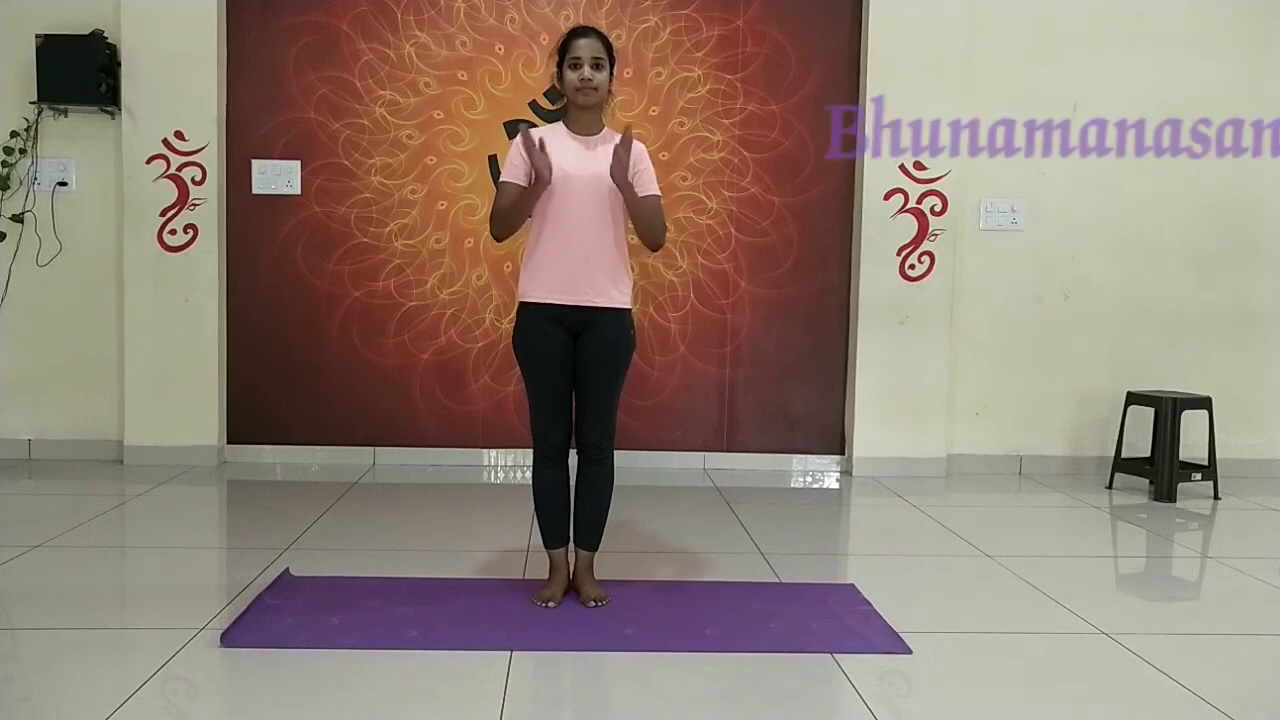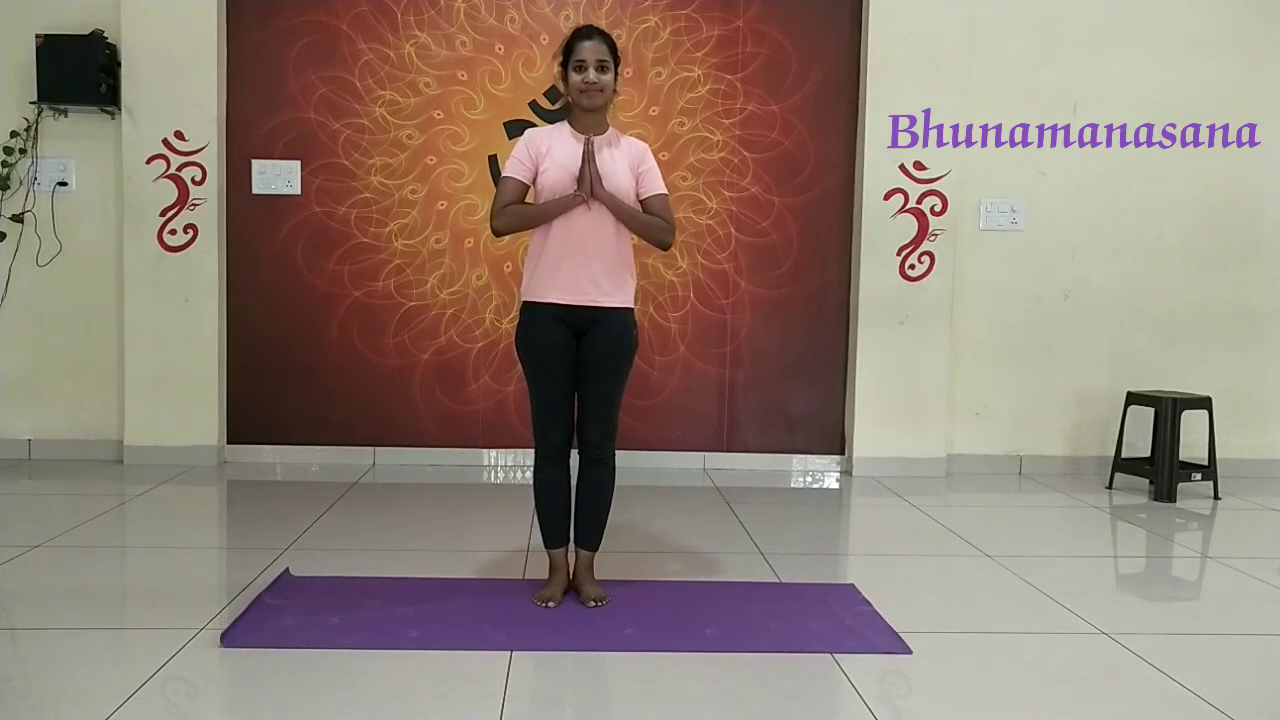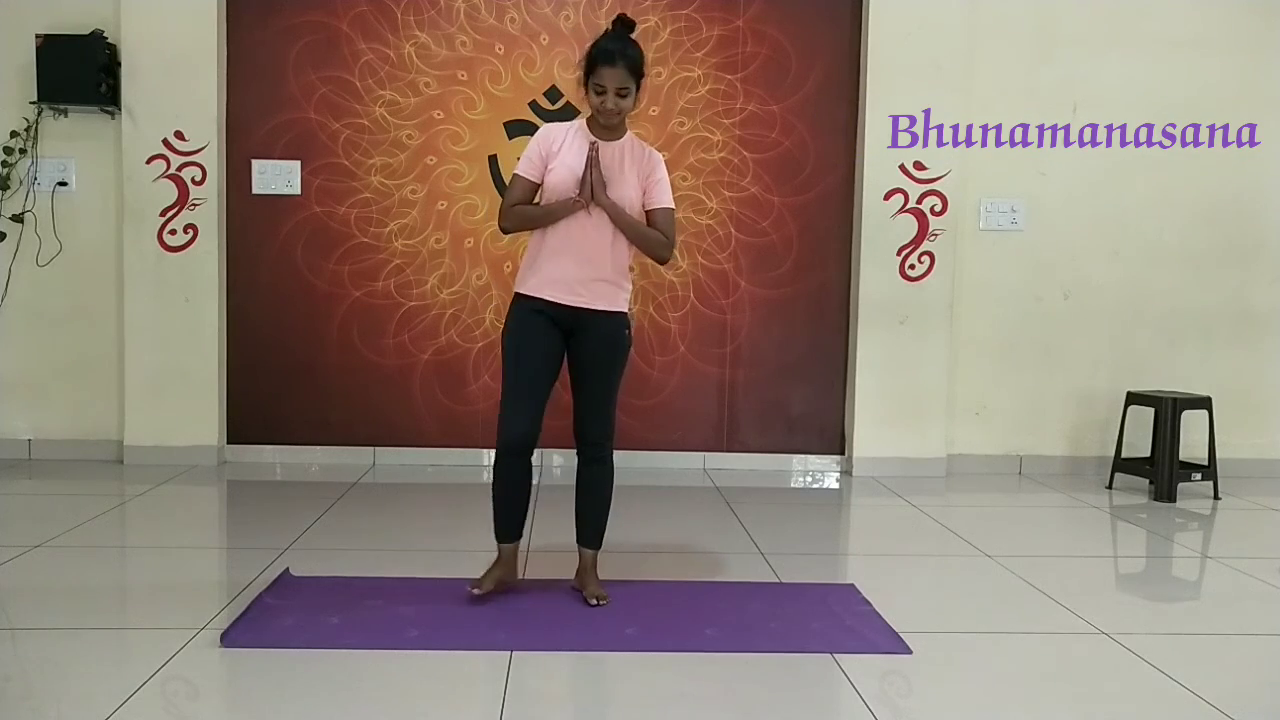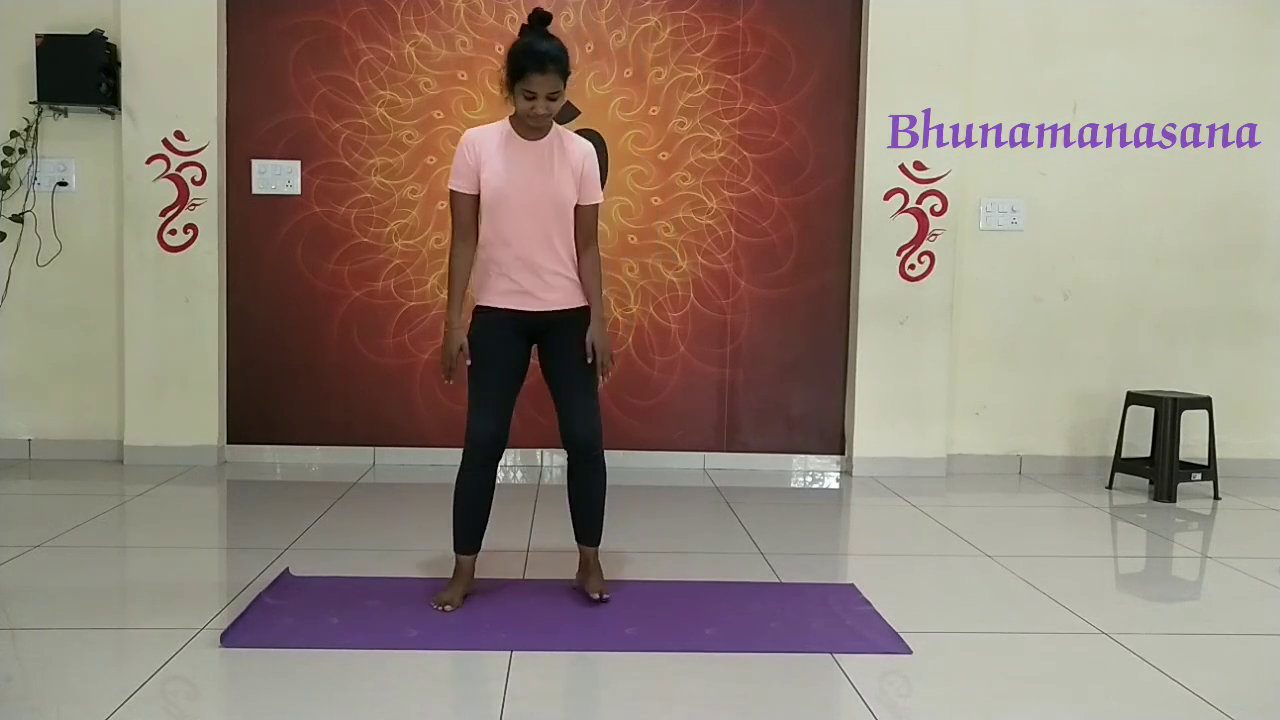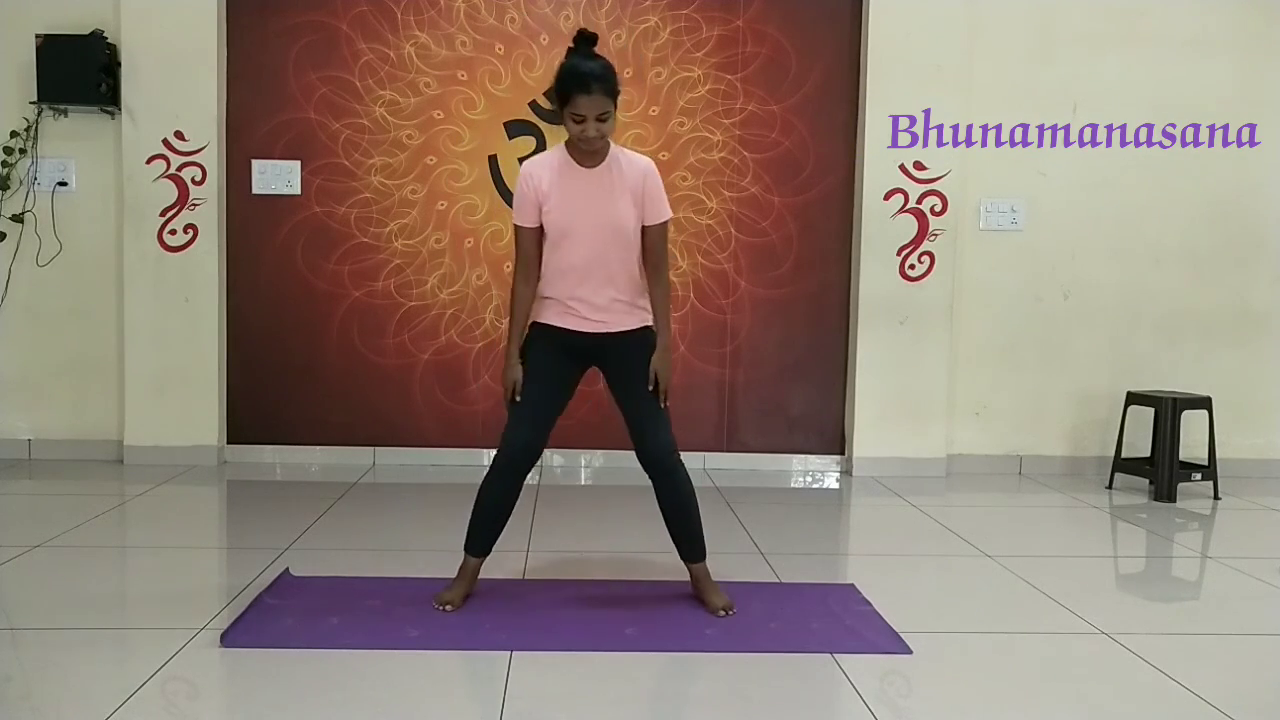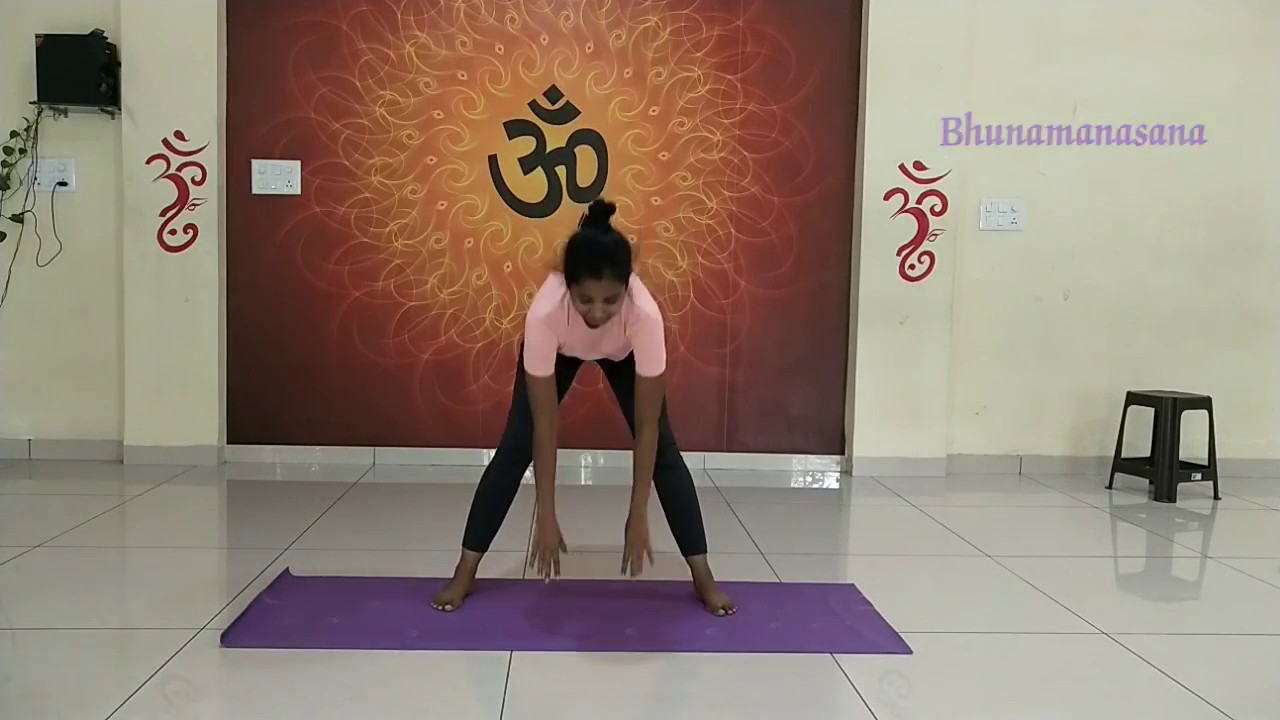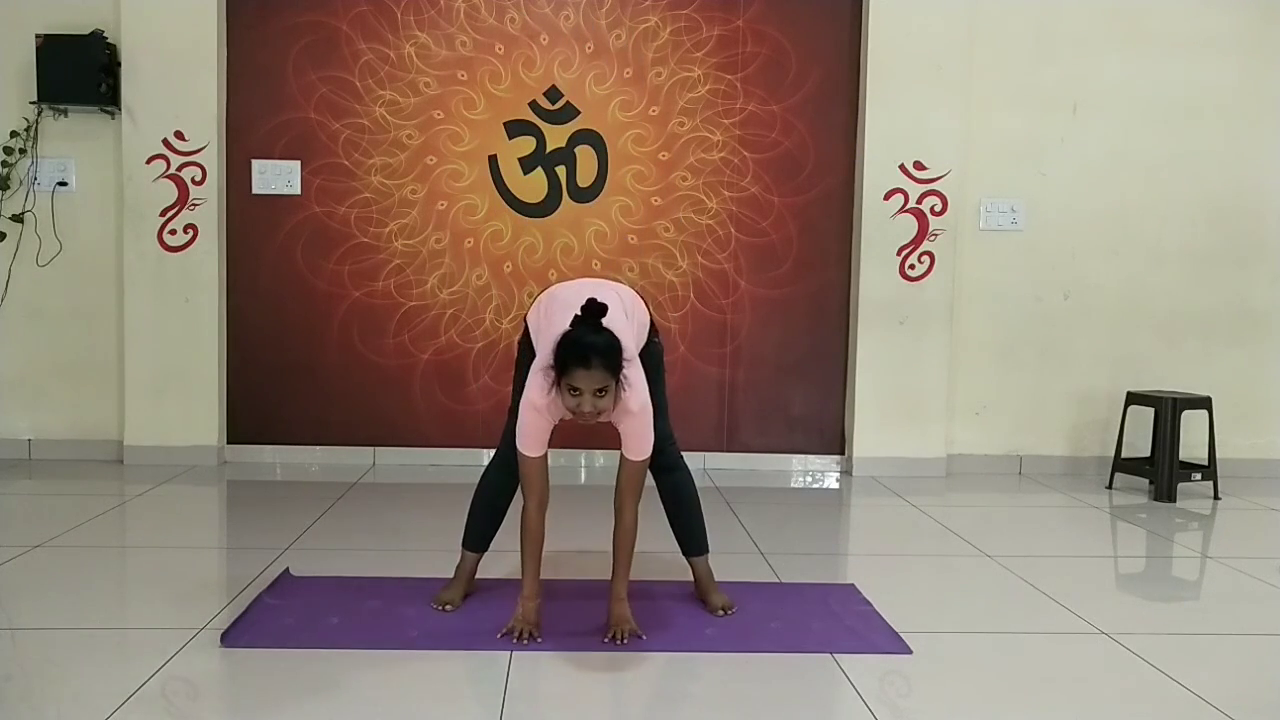
dt=0.5s
person 1, frame 1
left shoulder: (631, 152)
right shoulder: (531, 144)
left elbow: (656, 238)
right elbow: (499, 228)
left wrist: (621, 183)
right wrist: (537, 182)
left hip: (608, 313)
right hip: (542, 310)
left knee: (596, 440)
right knee: (550, 440)
left ankle: (585, 566)
right ankle: (557, 565)
person 1, frame 2
left shoulder: (635, 152)
right shoulder: (536, 142)
left elbow: (665, 234)
right elbow: (501, 220)
left wrist: (604, 195)
right wrist: (573, 197)
left hip: (610, 314)
right hip: (546, 310)
left knee: (598, 441)
right knee: (551, 441)
left ankle: (586, 565)
right ankle: (557, 566)
person 1, frame 3
left shoulder: (648, 161)
right shoulder: (550, 140)
left elbow: (664, 248)
right elbow: (509, 218)
left wrist: (608, 202)
right wrist: (575, 200)
left hip: (604, 316)
right hip: (537, 306)
left knee: (595, 440)
right knee: (515, 434)
left ankle: (588, 566)
right ankle: (505, 557)
person 1, frame 4
left shoulder: (580, 154)
right shoulder: (476, 145)
left elbow: (586, 243)
right elbow: (462, 240)
left wrist: (596, 318)
right wrist: (453, 321)
left hip: (566, 315)
right hip: (497, 315)
left knee: (585, 438)
right knee: (483, 441)
left ankle: (589, 561)
right ankle: (463, 570)
person 1, frame 5
left shoulder: (640, 174)
right shoulder: (536, 175)
left elbow: (657, 267)
right elbow: (526, 271)
left wrist: (664, 344)
right wrist: (513, 352)
left hip: (630, 335)
right hip: (555, 335)
left knee: (659, 453)
right knee: (516, 452)
left ankle: (701, 577)
right ankle: (467, 573)
person 1, frame 6
left shoulder: (644, 314)
right shoulder: (545, 313)
left elbow: (647, 426)
right elbow: (544, 424)
left wrist: (637, 515)
right wrist: (546, 516)
left hip: (623, 354)
right hip: (561, 354)
left knee: (663, 451)
right knee: (517, 445)
left ankle: (702, 576)
right ankle: (466, 571)
person 1, frame 7
left shoulder: (634, 398)
right shoulder: (540, 393)
left elbow: (627, 506)
right elbow: (534, 504)
left wrist: (619, 599)
right wrist: (528, 598)
left knee: (664, 455)
right knee: (510, 456)
left ankle: (703, 576)
right ankle: (465, 571)
